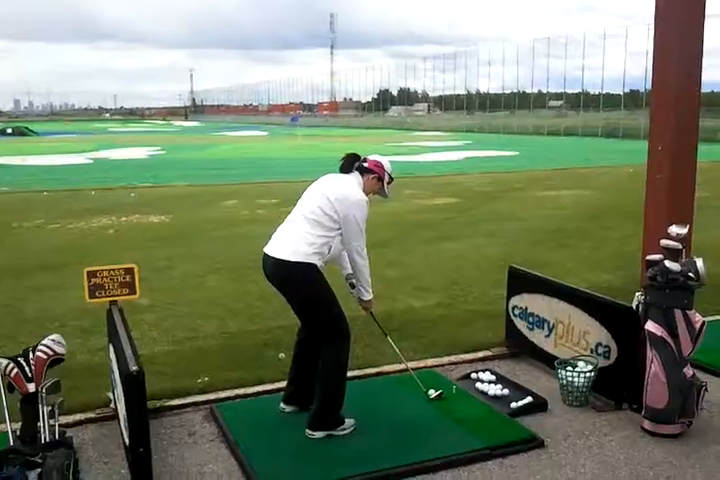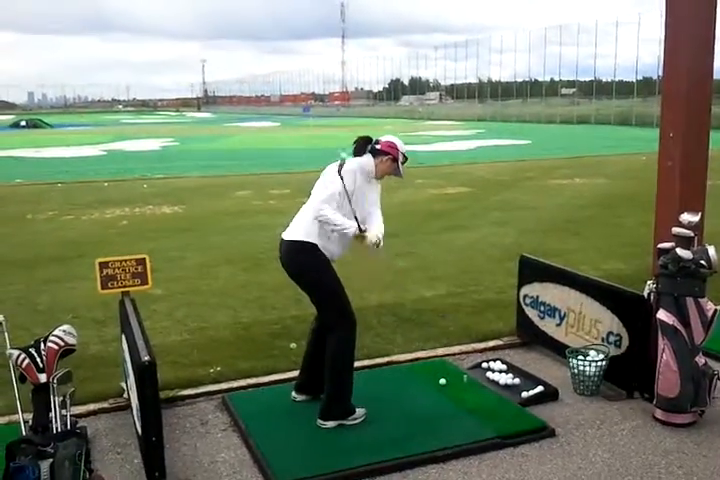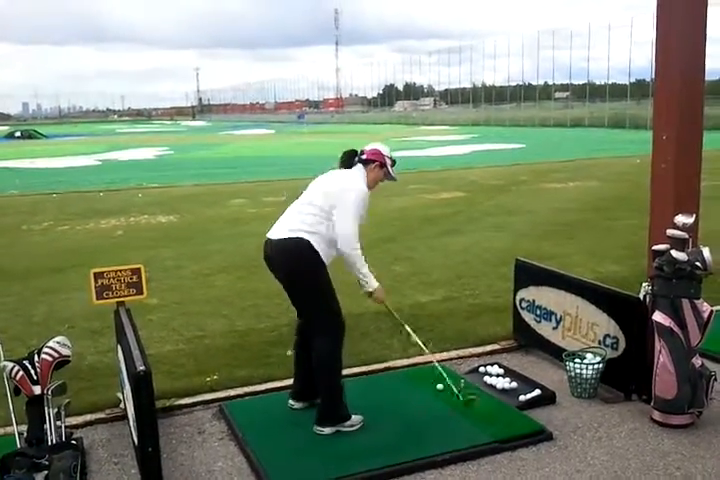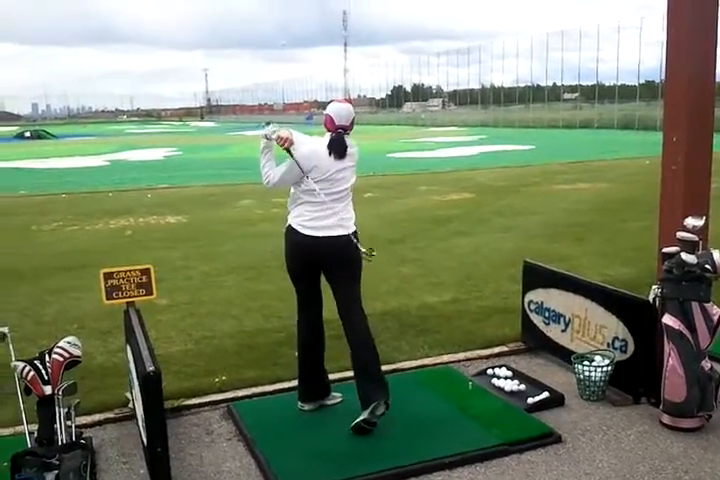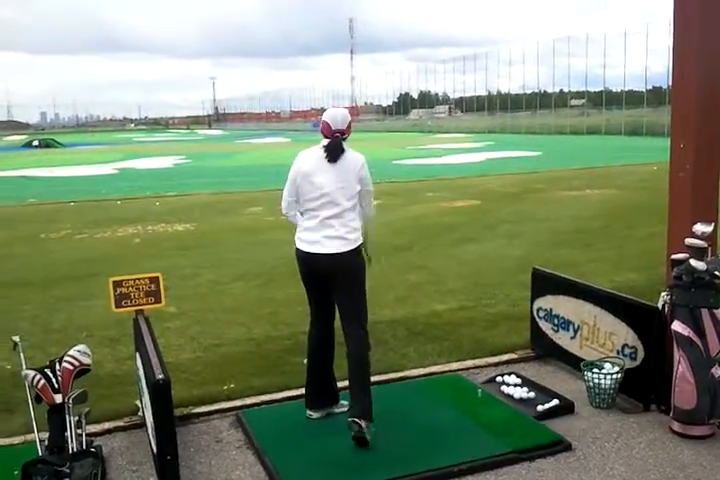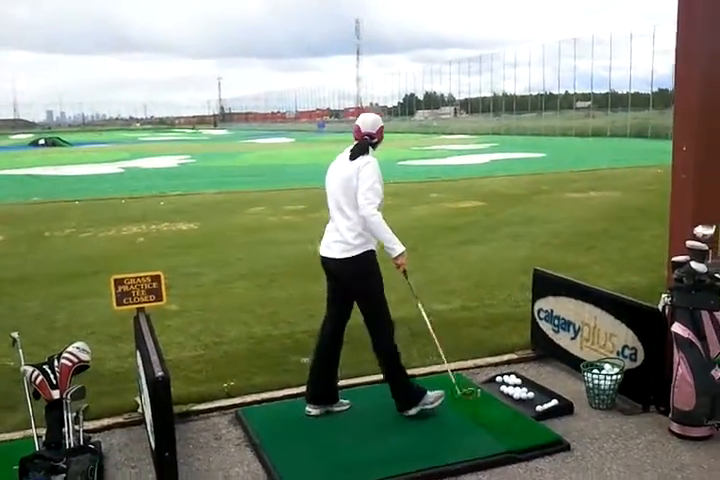
dt=0.7s
person 1, frame 1
left shoulder: (332, 181)
right shoulder: (355, 199)
right elbow: (357, 250)
left wrist: (349, 277)
right wrist: (365, 294)
left hip: (274, 258)
right hip: (296, 266)
left knee: (314, 325)
right knee: (336, 334)
left ankle: (297, 397)
right ankle: (324, 421)
person 1, frame 2
left shoulder: (373, 185)
right shoulder: (350, 167)
left elbow: (376, 218)
right elbow: (322, 211)
left wrist: (373, 235)
right wrist: (352, 229)
left hip: (311, 250)
right hip: (303, 249)
left knee: (329, 316)
right knee: (343, 322)
left ankle: (308, 386)
right ankle: (335, 410)
person 1, frame 3
left shoulder: (351, 185)
right shoulder: (351, 187)
left elbow: (348, 236)
right elbow: (345, 242)
left wrist: (363, 276)
right wrist: (369, 282)
left hip: (279, 247)
right hip: (296, 250)
left knee: (311, 319)
right knee: (330, 327)
left ankle: (303, 392)
right ankle: (331, 416)
person 1, frame 4
left shoulder: (308, 154)
right shoulder: (351, 150)
left elbow: (273, 180)
left wrist: (267, 146)
right wrist: (288, 135)
left hip: (301, 241)
right hip: (342, 242)
left knee: (308, 314)
right knee: (353, 314)
left ankle: (312, 393)
right ankle: (374, 396)
person 1, frame 5
left shoulder: (303, 160)
right shoulder: (357, 161)
left elbow: (288, 208)
right elbow: (367, 209)
right wrist: (364, 241)
left hip: (308, 253)
right hip: (346, 254)
left knee: (320, 322)
right knee: (355, 330)
left ankle: (319, 400)
right ankle: (361, 413)
person 1, frame 6
left shoulder: (338, 162)
right shoulder: (367, 164)
right elbow: (369, 212)
right wrist: (396, 249)
left hip: (331, 252)
right hip: (356, 255)
left knee: (334, 322)
right knee: (380, 326)
left ankle: (320, 397)
right ankle: (409, 398)
